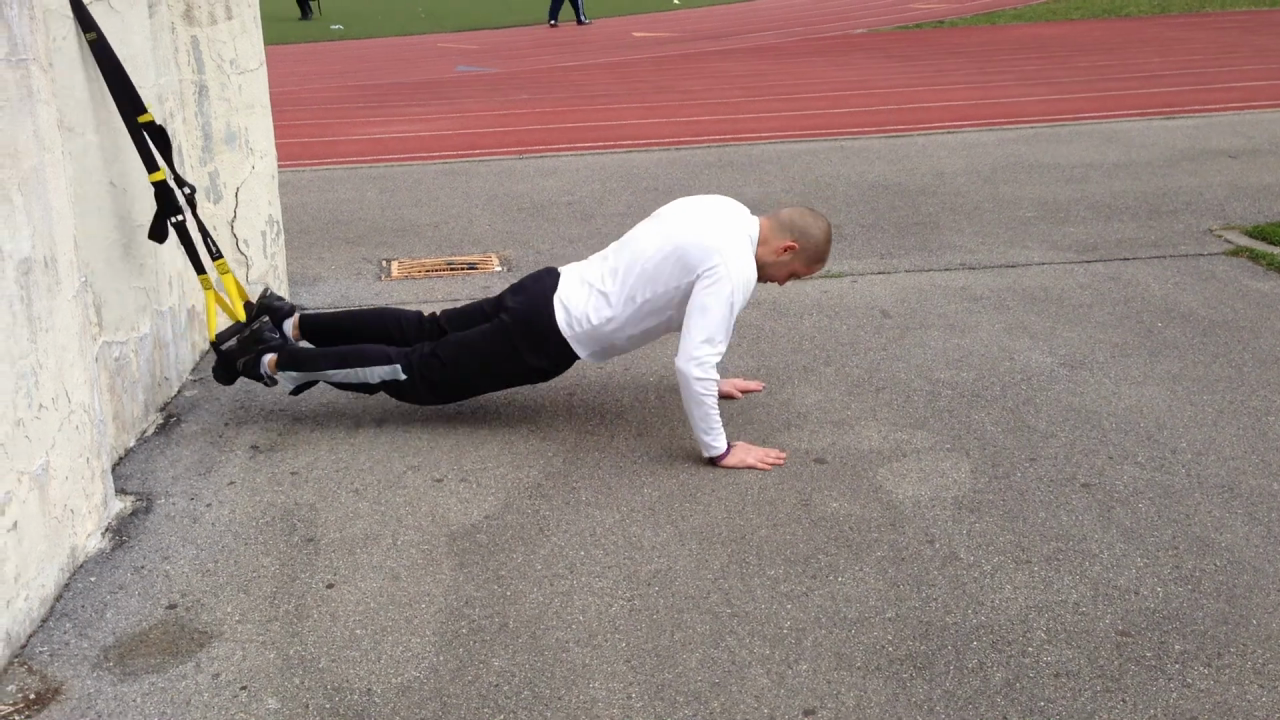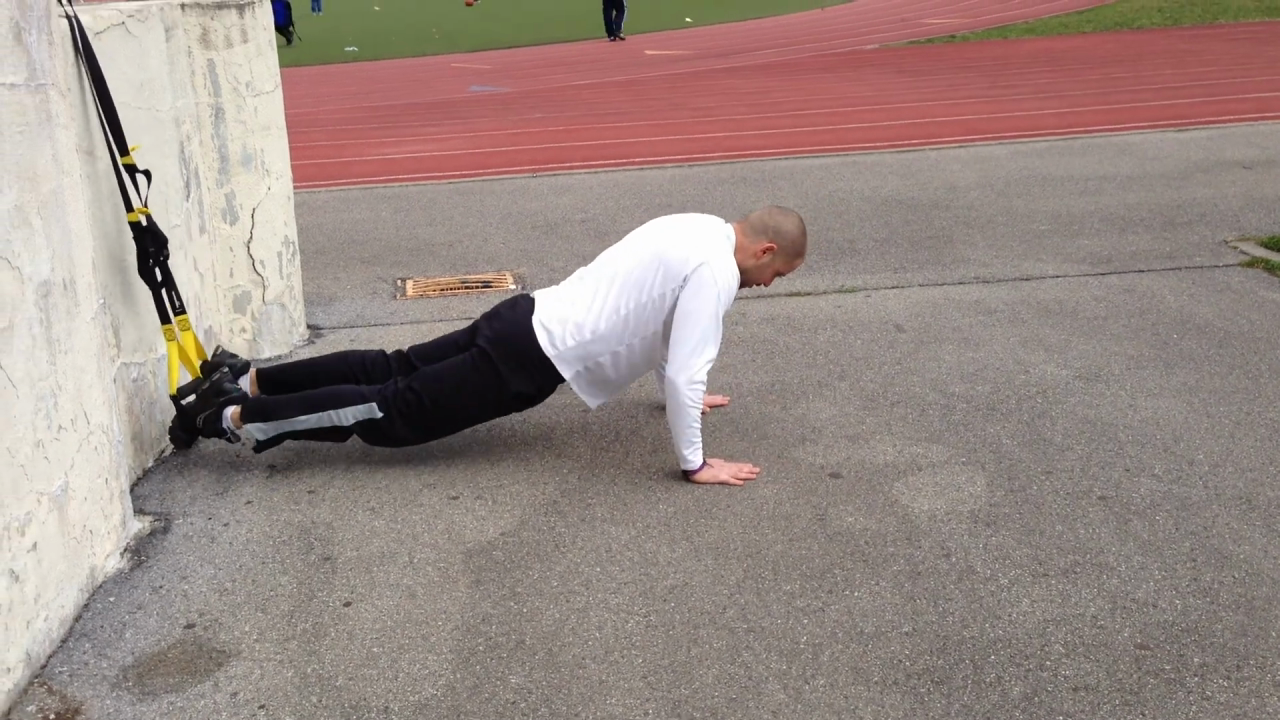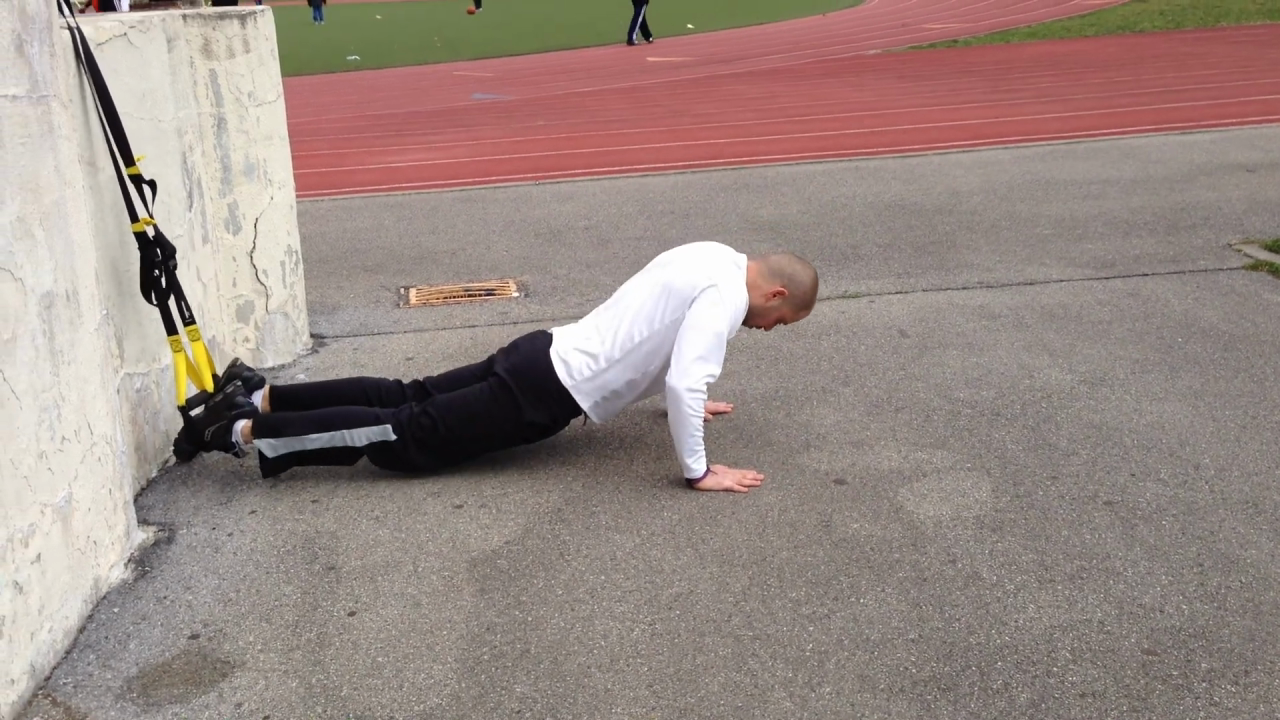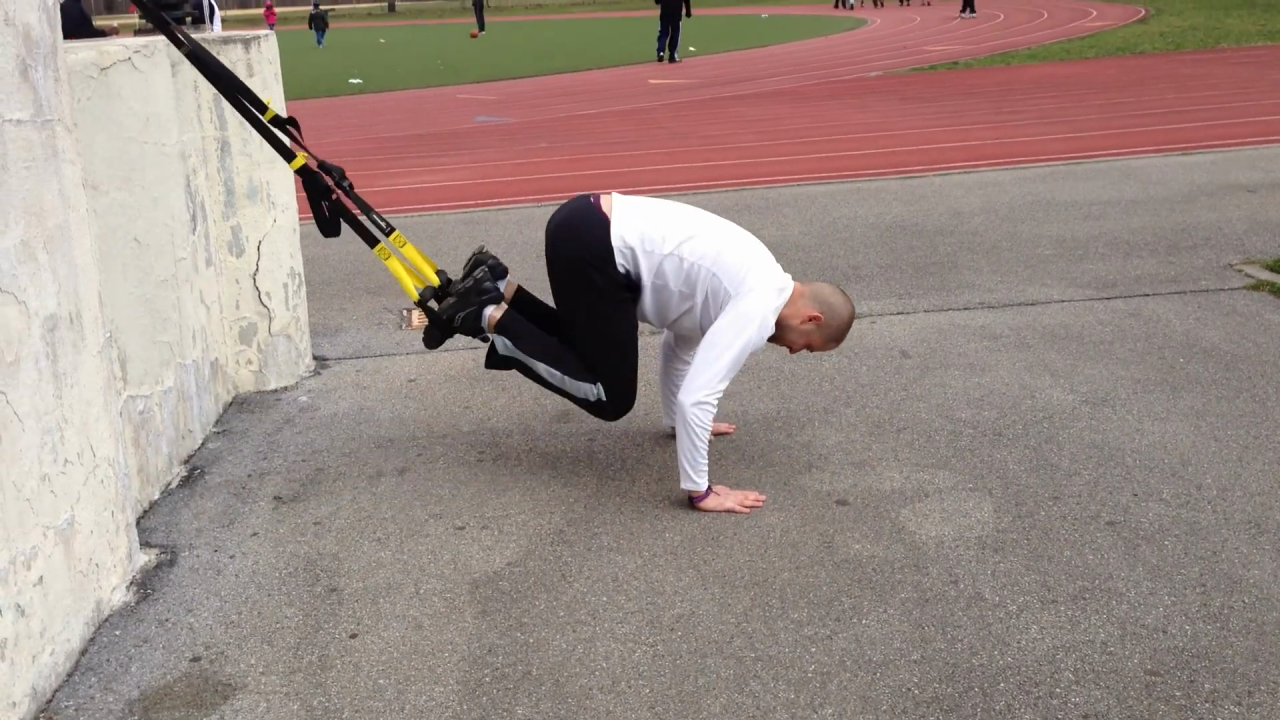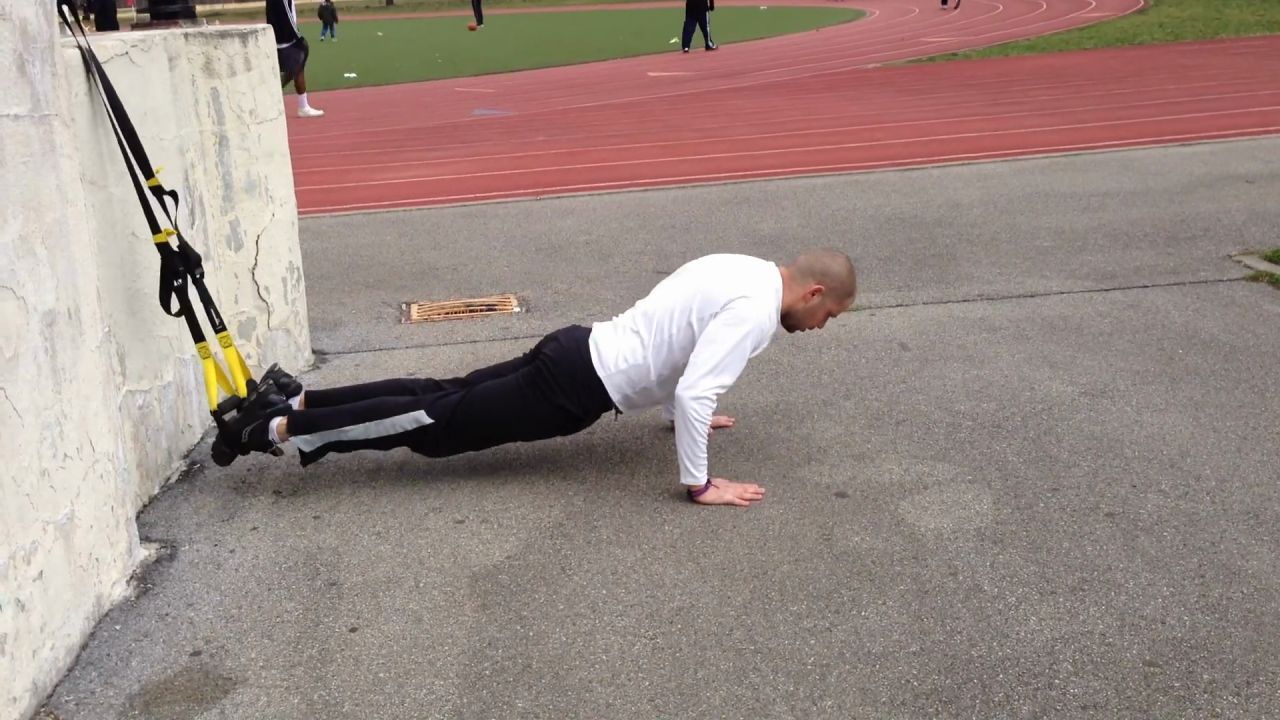
dt=1s
person 1, frame 1
left shoulder: (723, 211)
right shoulder: (735, 268)
right elbow: (691, 364)
left wrist: (713, 379)
right wrist: (719, 449)
left hip: (550, 290)
right hip: (552, 335)
left knee: (424, 331)
right knee: (416, 372)
left ankle: (288, 322)
right ankle: (273, 361)
person 1, frame 2
left shoulder: (699, 228)
right shoulder: (716, 271)
right elbow: (686, 373)
left wrist: (678, 395)
right wrist: (694, 463)
left hip: (528, 319)
right hip: (535, 357)
left knee: (394, 371)
right knee: (393, 411)
left ankle: (245, 378)
right ankle: (236, 414)
person 1, frame 3
left shoulder: (713, 257)
right shoulder: (728, 295)
right elbow: (684, 382)
left wrist: (686, 400)
right wrist: (699, 470)
left hip: (545, 355)
right hip: (549, 395)
left knee: (407, 402)
right knee: (409, 436)
left ankle: (258, 393)
right ankle: (246, 428)
person 1, frame 4
left shoulder: (754, 281)
right shoulder: (761, 307)
left elbow: (681, 334)
right elbow: (695, 395)
left wrist: (677, 420)
right wrist: (699, 491)
left hip: (587, 222)
right hip: (594, 242)
left knee: (590, 355)
right knee: (610, 397)
left ankle: (497, 292)
right ankle: (492, 319)
person 1, frame 5
left shoulder: (740, 270)
right shoulder: (758, 309)
right elbow: (697, 393)
left wrist: (680, 413)
right wrist: (699, 483)
left hip: (576, 350)
right hip: (578, 386)
left knee: (443, 397)
right knee: (440, 424)
left ankle: (292, 399)
right ankle: (284, 427)
